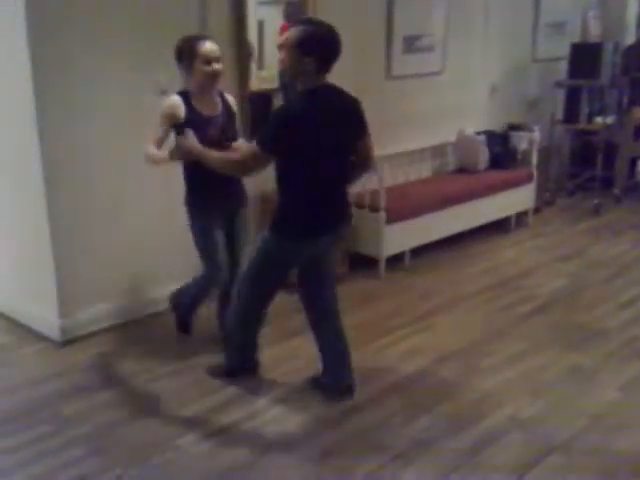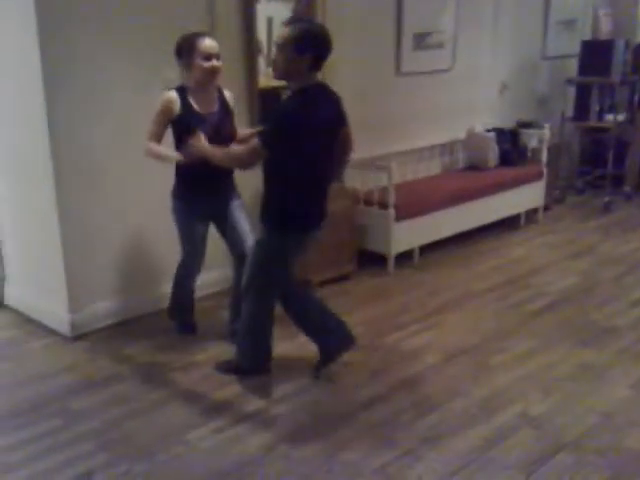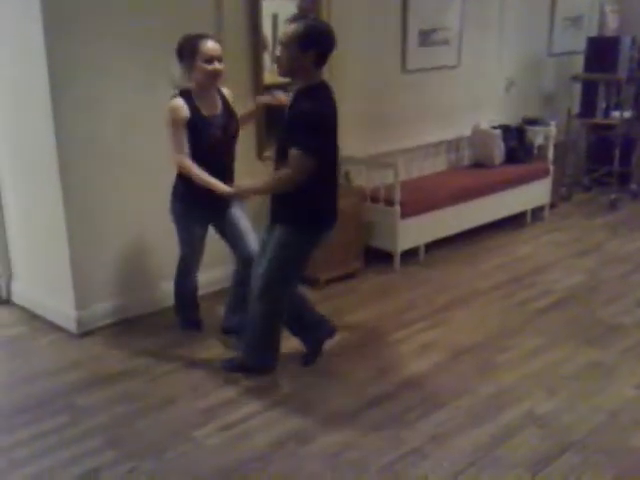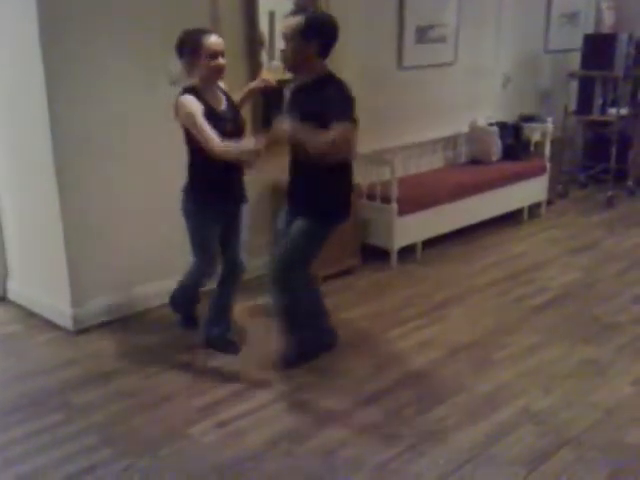
dt=0.4s
person 1, frame 1
left shoulder: (292, 114)
right shoulder: (348, 105)
left elbow: (244, 164)
right elbow: (365, 161)
left wrist: (196, 151)
left hip: (295, 225)
right hip: (334, 220)
left knee: (251, 292)
right knee: (320, 297)
left ankle: (240, 362)
right ankle: (338, 377)
person 1, frame 2
left shoulder: (294, 111)
right shoulder: (327, 99)
left elbow: (246, 157)
right elbow: (344, 148)
left wrist: (204, 149)
left hip: (286, 217)
right hip: (307, 211)
left knee: (257, 288)
right knee: (279, 281)
left ankle: (252, 359)
right ankle: (334, 337)
person 1, frame 3
left shoulder: (310, 109)
right shoulder: (311, 97)
left elbow: (295, 174)
left wrist: (249, 189)
left hip: (304, 216)
right hip: (292, 212)
left knee: (268, 287)
right knee: (271, 280)
left ankle: (257, 358)
right ankle: (315, 331)
person 1, frame 4
left shoulder: (333, 94)
right shoulder: (298, 89)
left elbow: (342, 146)
left wrist: (294, 133)
left hip: (323, 204)
right hip: (299, 198)
left knee: (283, 270)
right knee: (292, 269)
left ankle: (305, 342)
right ankle: (320, 336)
person 2, frame 1
left shoulder: (228, 101)
right shoulder: (176, 105)
right elbow: (150, 150)
right wrist: (170, 155)
left hip: (234, 197)
right hip: (203, 203)
left knee: (233, 268)
right knee: (216, 272)
right ankle: (182, 302)
person 2, frame 2
left shoulder: (226, 97)
right shoulder: (173, 100)
right elbow: (150, 146)
left wrist: (257, 133)
right wrist: (178, 156)
left hip: (226, 193)
right hip: (190, 197)
left knee: (247, 254)
right knee: (192, 261)
left ankle: (240, 323)
right ankle: (181, 315)
person 2, frame 3
left shoulder: (225, 95)
right shoulder: (179, 106)
right elbow: (182, 160)
left wrist: (257, 108)
right wrist: (218, 186)
left hip: (226, 197)
right hip: (191, 200)
left knee: (251, 254)
right knee: (191, 261)
left ankle: (235, 320)
right ankle: (187, 313)
person 2, frame 4
left shoulder: (221, 90)
right shoulder: (187, 102)
right elbow: (216, 147)
left wrist: (248, 93)
right wrist: (256, 146)
left hip: (233, 195)
right hip: (203, 199)
left knee: (234, 264)
right knee: (207, 264)
left ankle: (217, 331)
right ankle: (183, 302)
